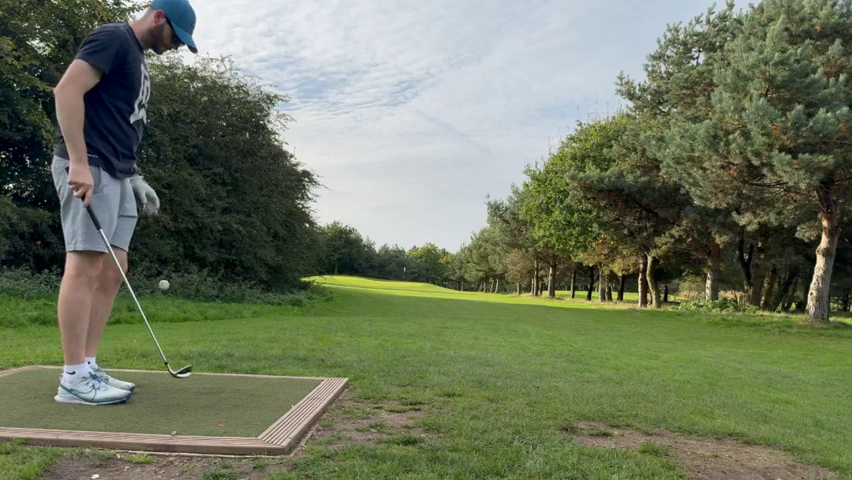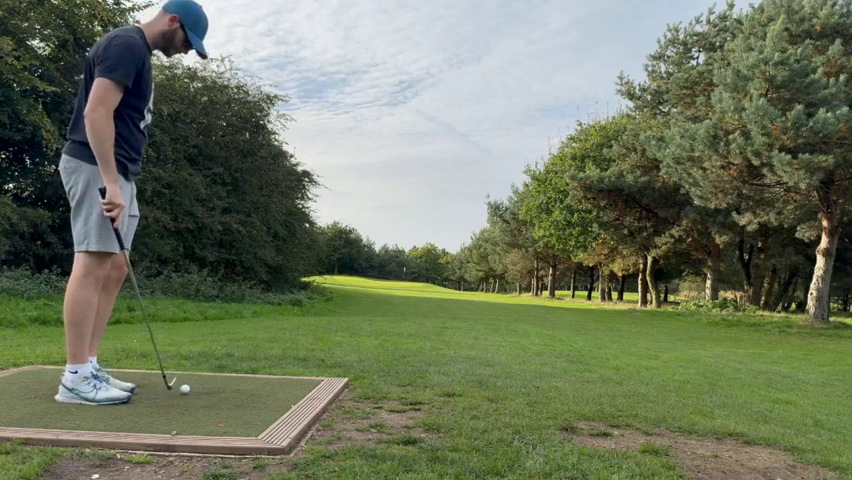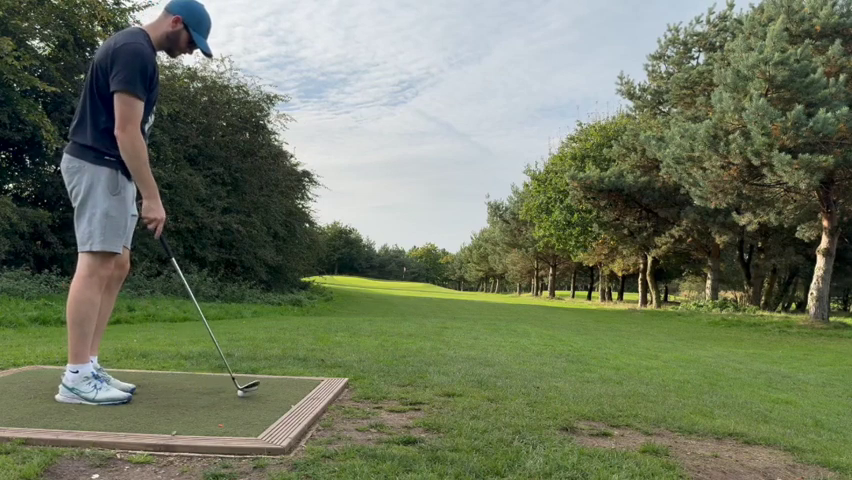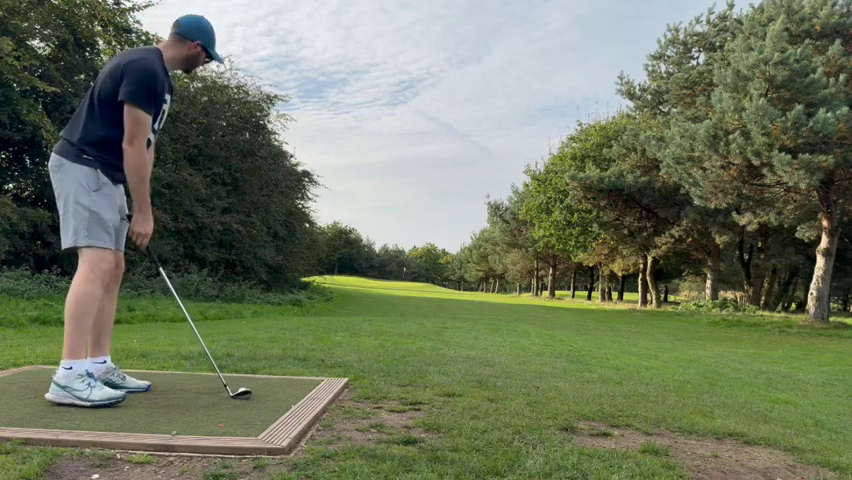
dt=1s
person 1, frame 1
left shoulder: (136, 55)
right shoulder: (112, 38)
right elbow: (66, 91)
left wrist: (137, 177)
right wrist: (80, 164)
left hip: (115, 174)
right hip: (89, 170)
left knee: (112, 269)
right knee: (84, 266)
left ankle: (87, 367)
right ankle: (73, 378)
person 1, frame 2
left shoulder: (137, 50)
right shoulder: (126, 45)
right elbow: (96, 113)
right wrist: (110, 182)
left hip: (117, 172)
right hip: (96, 168)
left knee: (114, 268)
right knee: (91, 266)
left ankle: (88, 368)
right ankle: (75, 378)
person 1, frame 3
left shoulder: (135, 48)
right shoulder: (135, 51)
right elbow: (127, 131)
left wrist: (139, 192)
right wrist: (152, 197)
left hip: (110, 170)
right hip: (98, 167)
left knee: (115, 269)
right knee: (95, 266)
left ankle: (89, 367)
right ankle: (76, 377)
person 1, frame 4
left shoulder: (161, 79)
right shoulder: (144, 69)
left elbow: (145, 144)
right elbow: (132, 145)
left wrist: (139, 204)
right wrist: (143, 212)
left hip: (103, 174)
right hip: (81, 167)
left knee: (113, 269)
right knee: (95, 264)
left ankle: (100, 367)
right ankle: (69, 376)
